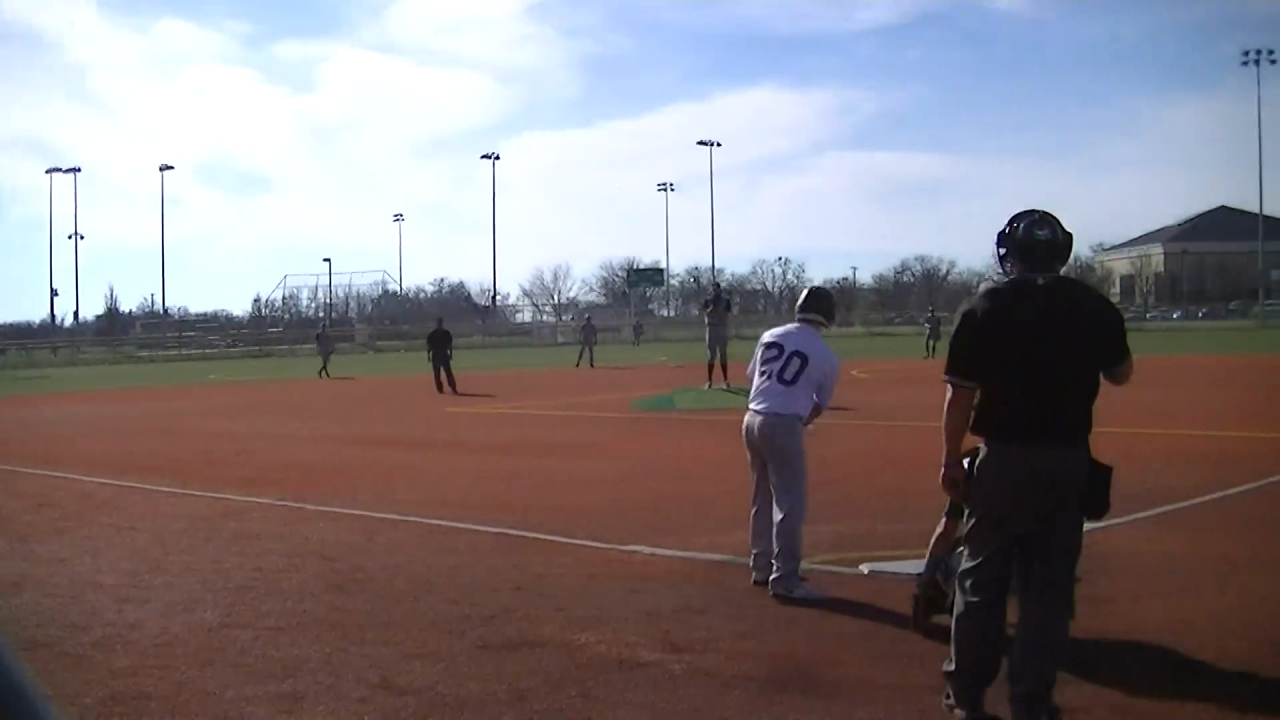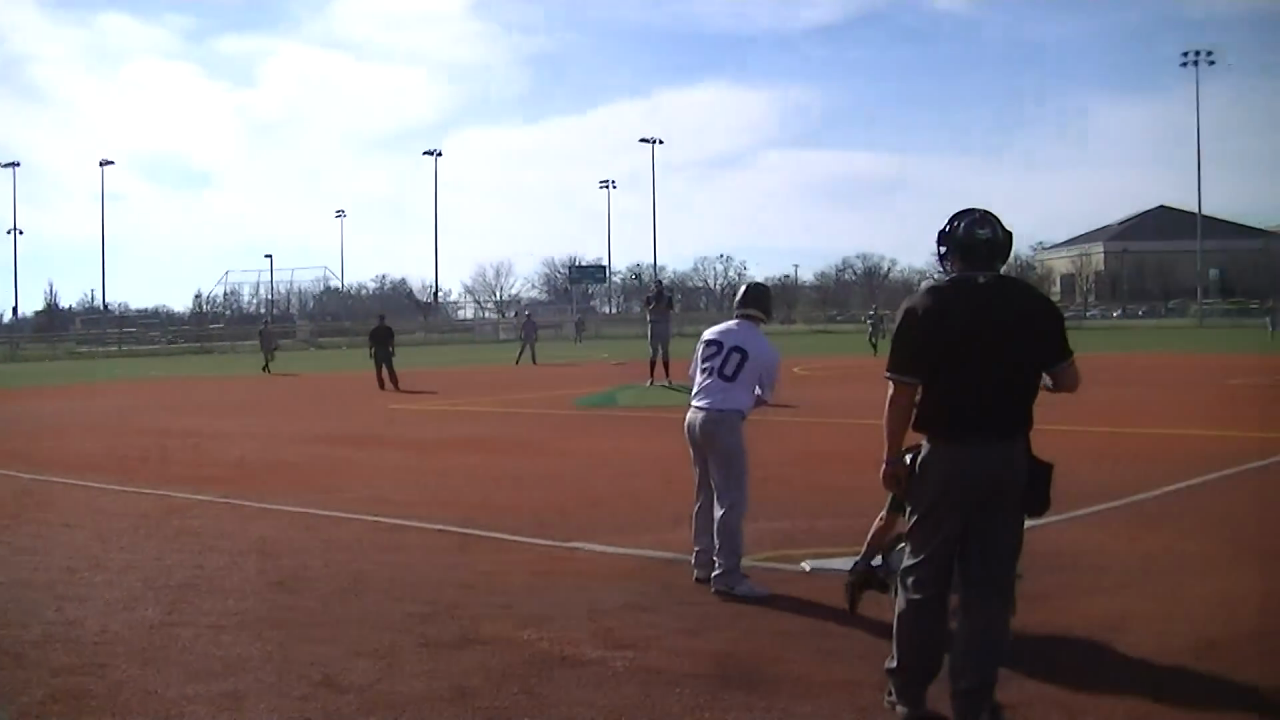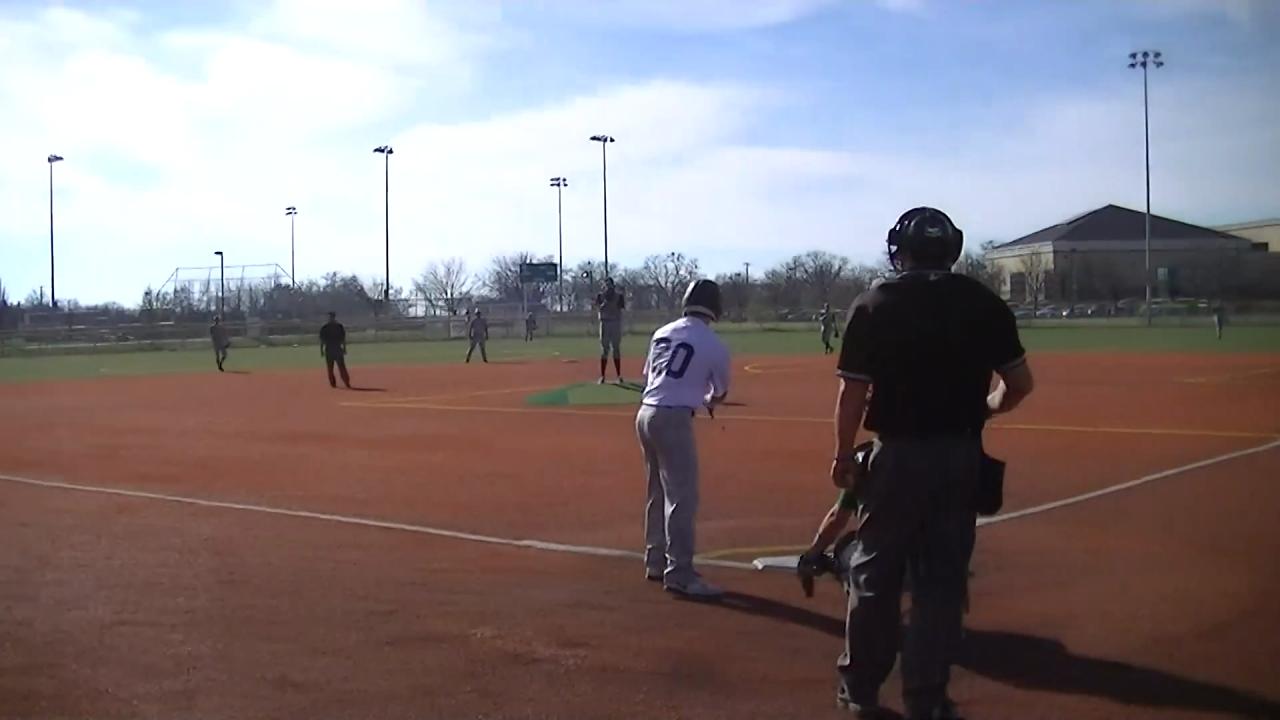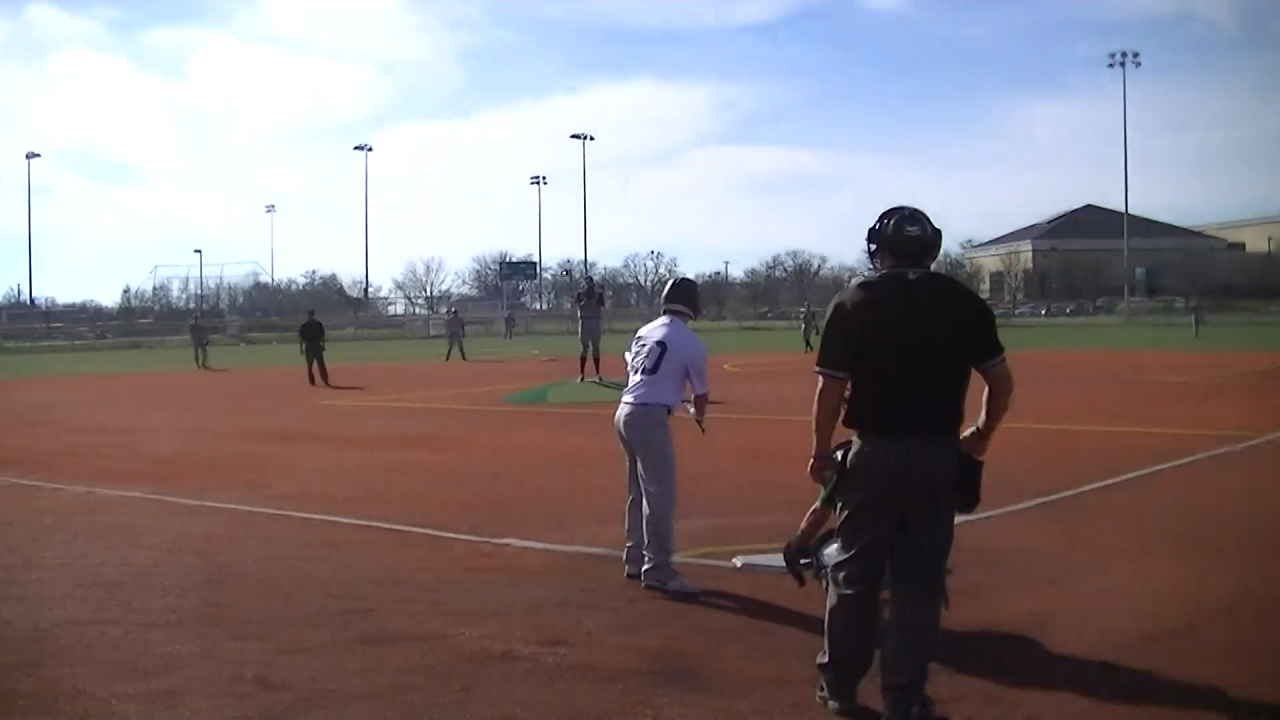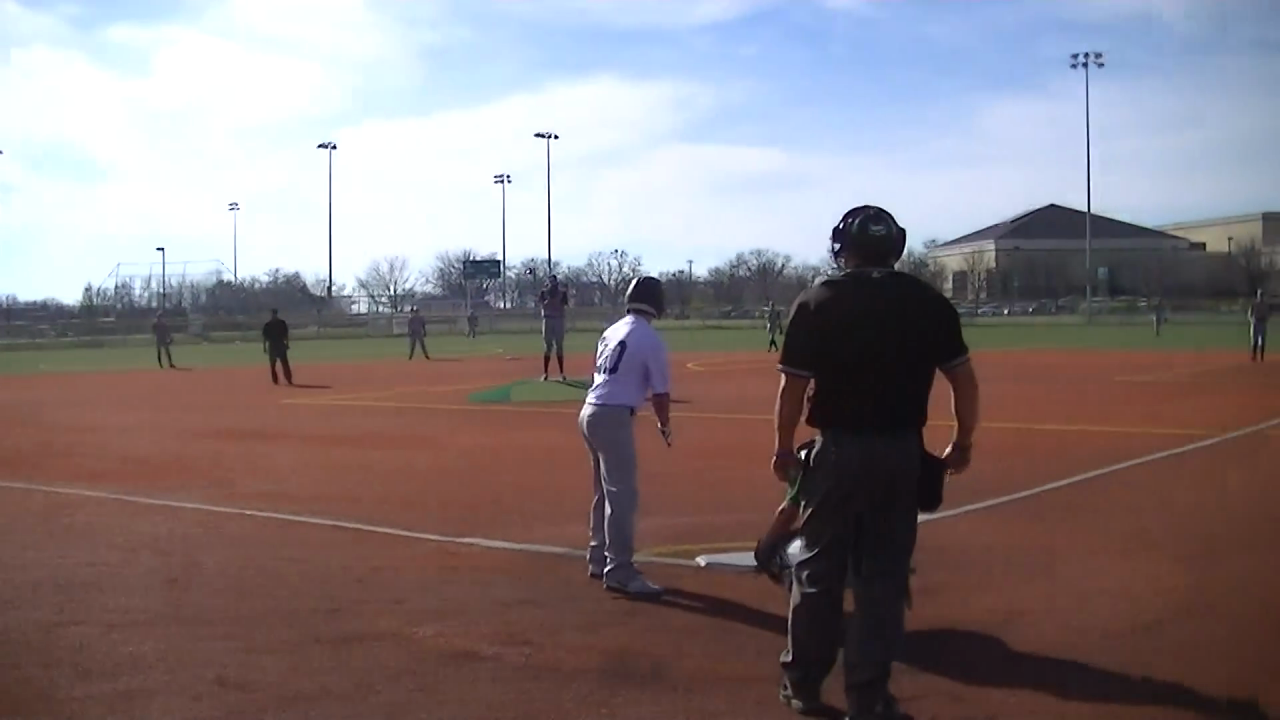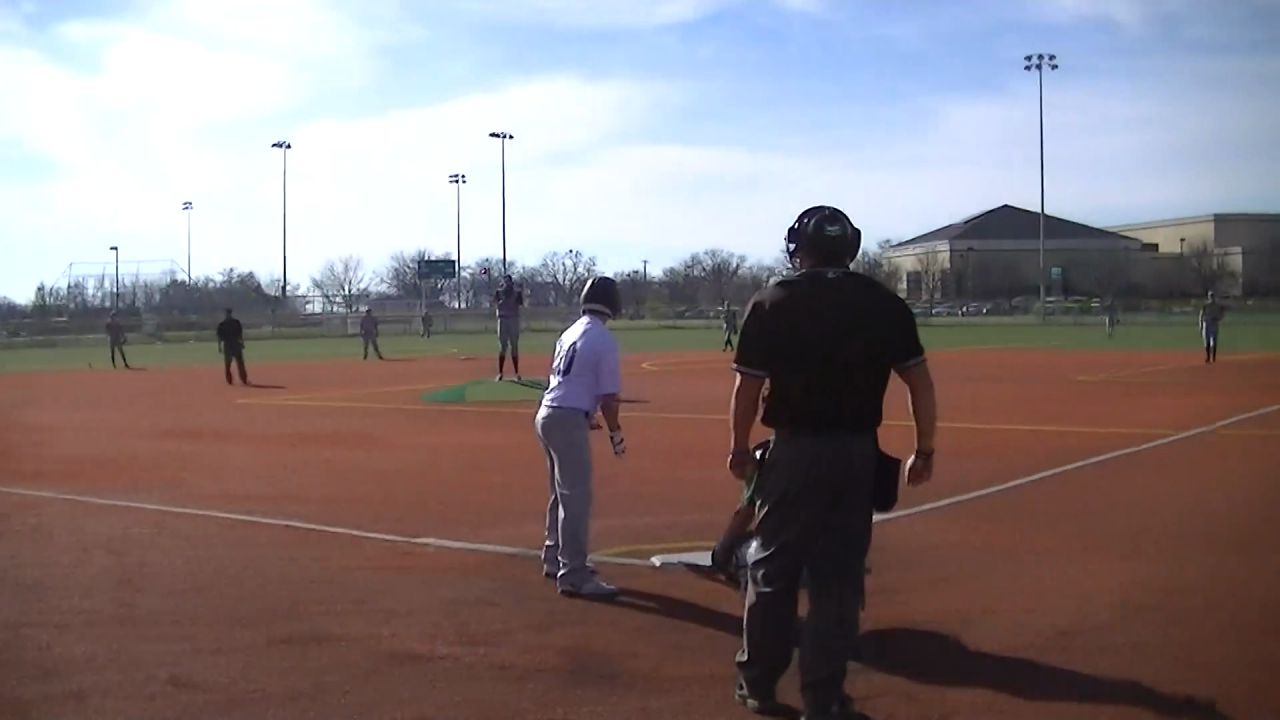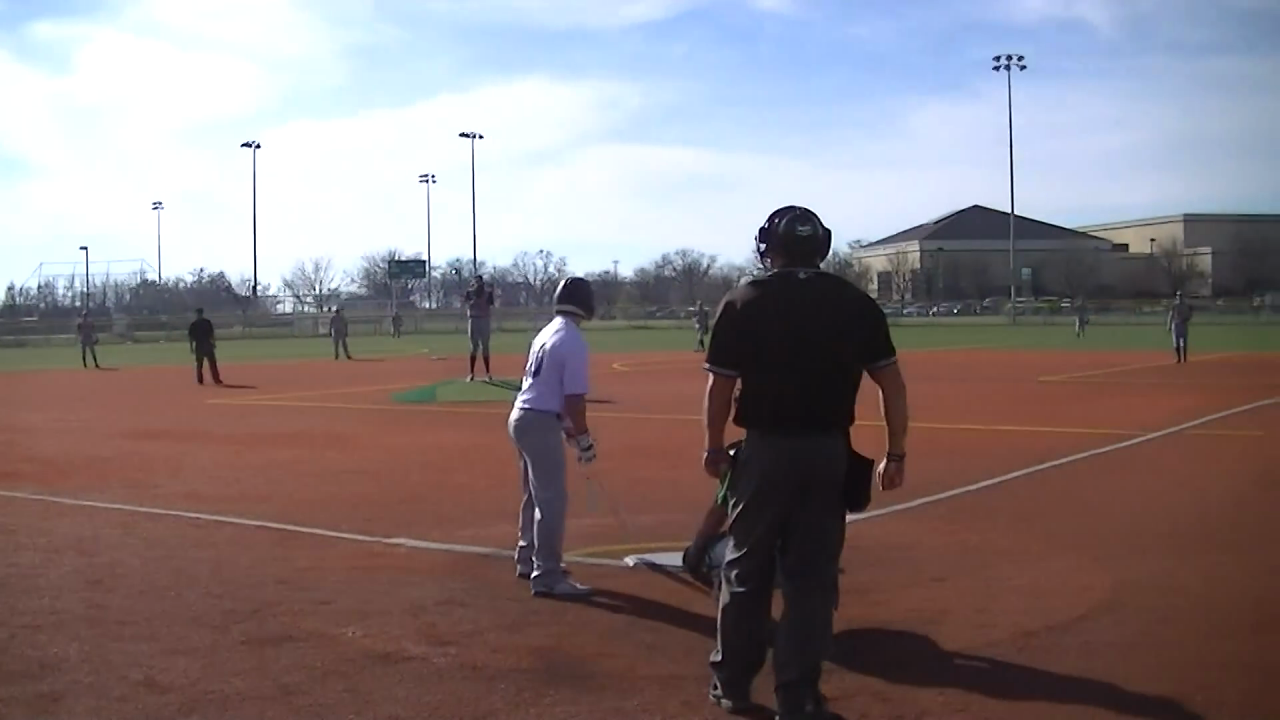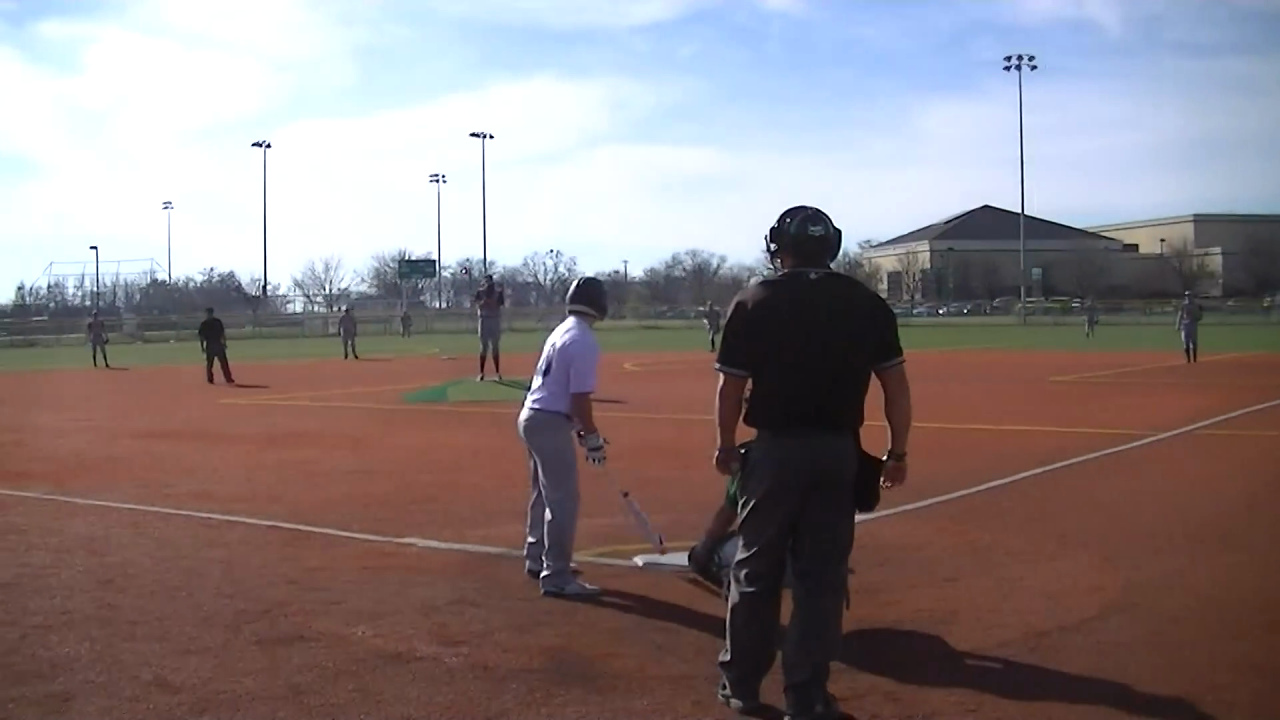
dt=0.1s
person 1, frame 1
left shoulder: (983, 309)
right shoulder: (1094, 306)
left elbow: (960, 396)
right elbow: (1121, 374)
left wrist: (950, 462)
left hip: (1004, 460)
right hip: (1067, 461)
left knee: (982, 580)
right knee: (1050, 586)
person 1, frame 2
left shoulder: (924, 307)
right shoulder: (1034, 305)
left elbow: (902, 393)
right elbow: (1068, 380)
left wrist: (892, 458)
left hip: (946, 457)
right hip: (1008, 458)
left knee: (924, 577)
right knee: (991, 584)
person 1, frame 3
left shoulder: (875, 305)
right shoulder: (985, 304)
left elbow: (853, 390)
right elbow: (1021, 382)
left wrist: (842, 454)
right wrist: (990, 408)
left hip: (897, 455)
right hip: (960, 456)
left knee: (875, 574)
right knee: (942, 581)
person 1, frame 4
left shoulder: (854, 303)
right shoulder: (964, 303)
left elbow: (831, 388)
right elbow: (1001, 383)
left wrist: (821, 451)
right wrist: (983, 431)
left hip: (876, 452)
right hip: (939, 454)
left knee: (854, 572)
right knee: (921, 579)
person 1, frame 5
left shoulder: (817, 302)
right shoulder: (929, 302)
left elbow: (793, 385)
right elbow: (965, 381)
left wrist: (783, 448)
right wrist: (962, 443)
left hip: (840, 451)
right hip: (902, 452)
left knee: (818, 571)
right knee: (885, 577)
person 1, frame 6
left shoulder: (772, 302)
right shoulder: (884, 303)
left elbow: (748, 385)
right elbow: (921, 383)
left wrist: (739, 447)
right wrist: (924, 451)
left hip: (794, 451)
right hip: (856, 452)
left knee: (773, 570)
right knee: (839, 577)
person 1, frame 7
left shoulder: (744, 301)
right shoulder: (855, 303)
left elbow: (720, 385)
right elbow: (891, 383)
left wrist: (714, 445)
right wrist: (895, 453)
left hip: (765, 450)
right hip: (828, 451)
left knee: (746, 570)
right knee: (813, 577)
person 1, frame 8
left shoulder: (754, 301)
right shoulder: (865, 303)
left elbow: (731, 385)
right elbow: (896, 384)
left wrist: (726, 445)
right wrist: (897, 452)
left hip: (775, 450)
right hip: (838, 451)
left knee: (755, 570)
right knee: (822, 577)
person 2, frame 1
left shoulder: (770, 336)
right shoulder: (827, 357)
left elbow: (751, 377)
right elbow: (820, 405)
right wrist: (802, 422)
left hip: (752, 419)
right hip: (783, 426)
left knee: (764, 498)
right knee: (790, 503)
left ankle: (763, 567)
right ankle: (785, 579)
person 2, frame 2
left shoulder: (711, 334)
right shoulder: (767, 352)
right elbow: (763, 397)
left hip: (695, 416)
right hip: (724, 422)
left knee: (706, 495)
right knee: (731, 500)
left ankle: (704, 564)
right ankle: (727, 576)
person 2, frame 3
left shoulder: (662, 333)
right shoulder: (715, 347)
right elbow: (720, 394)
right wrist: (707, 402)
left hip: (646, 413)
right hip: (673, 419)
left knee: (659, 493)
right knee: (683, 496)
left ankle: (657, 561)
right ankle: (679, 573)
person 2, frame 4
left shoulder: (644, 331)
right shoulder: (692, 344)
right elbow: (701, 393)
right wrist: (699, 415)
left hip: (625, 411)
right hip: (650, 417)
left knee: (639, 491)
right knee: (660, 494)
left ankle: (636, 560)
right ankle: (657, 570)
person 2, frame 5
left shoulder: (612, 331)
right shoulder: (652, 341)
right elbow: (660, 393)
right wrist: (664, 425)
left hip: (591, 411)
right hip: (613, 417)
left knee: (606, 491)
right knee: (622, 494)
left ankle: (600, 559)
right ankle: (619, 572)
person 2, frame 6
left shoulder: (570, 333)
right shoulder: (605, 341)
right elbow: (609, 395)
right wrist: (616, 433)
left hip: (547, 413)
right hip: (568, 419)
left knee: (562, 493)
right knee: (576, 497)
left ankle: (555, 559)
right ankle: (573, 575)
person 2, frame 7
left shoulder: (546, 333)
right shoulder: (574, 342)
right elbow: (574, 396)
left wrist: (567, 427)
right wrist: (584, 436)
left hip: (521, 416)
right hip: (540, 421)
left knee: (535, 494)
right knee: (552, 499)
left ankle: (529, 560)
right ankle: (546, 576)
person 2, frame 8
left shoulder: (559, 332)
right shoulder: (584, 342)
right elbow: (580, 396)
left wrist: (578, 428)
right wrist: (592, 437)
left hip: (532, 415)
right hip: (550, 422)
left knee: (544, 494)
right knee: (562, 499)
left ankle: (537, 558)
right ankle: (555, 576)
